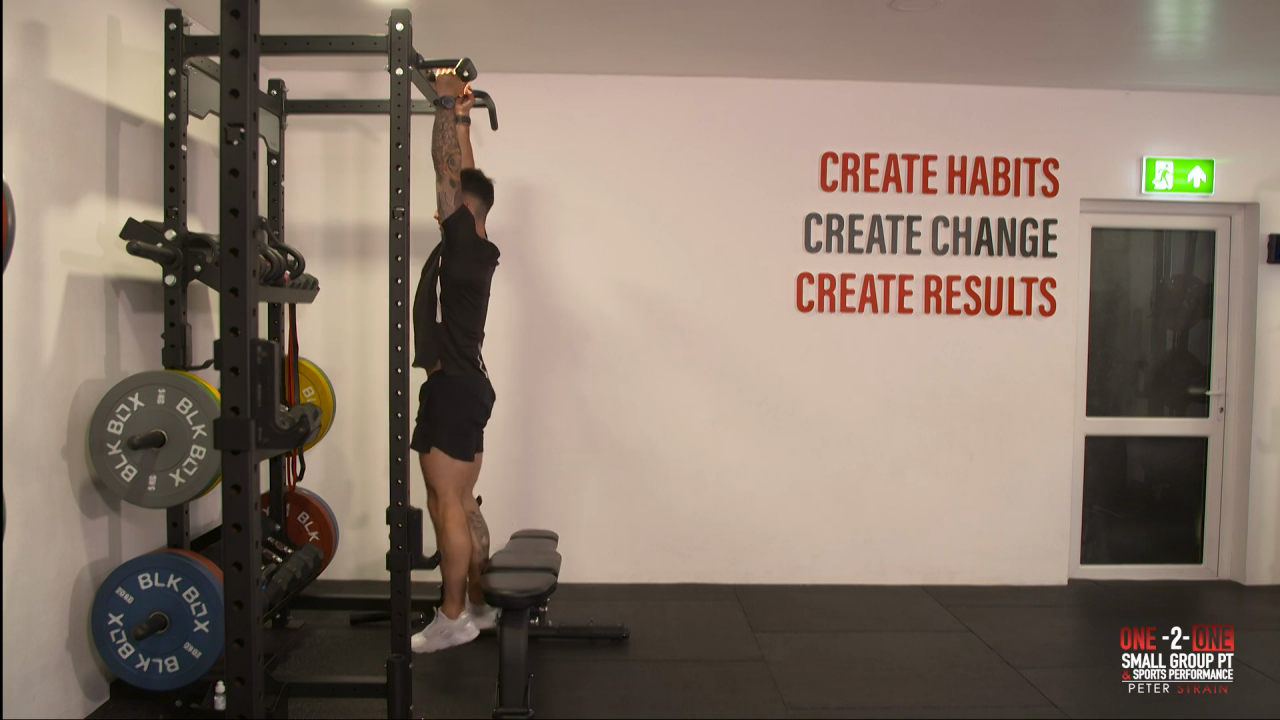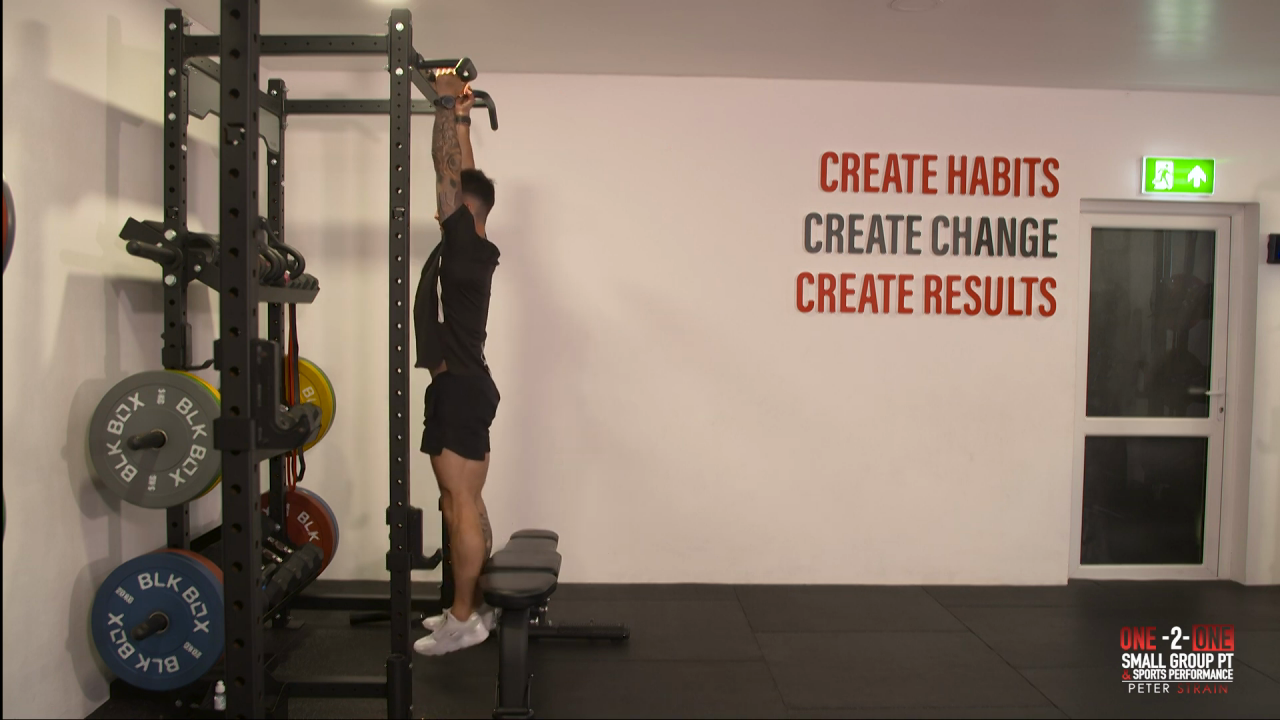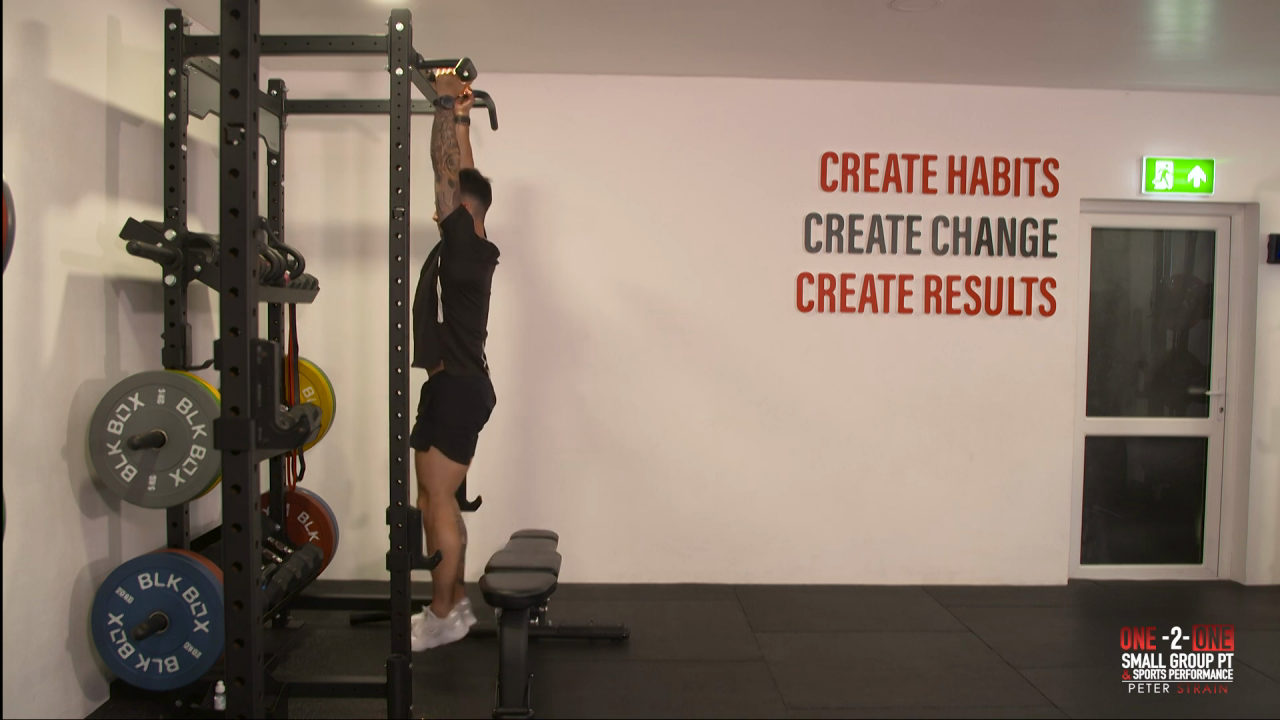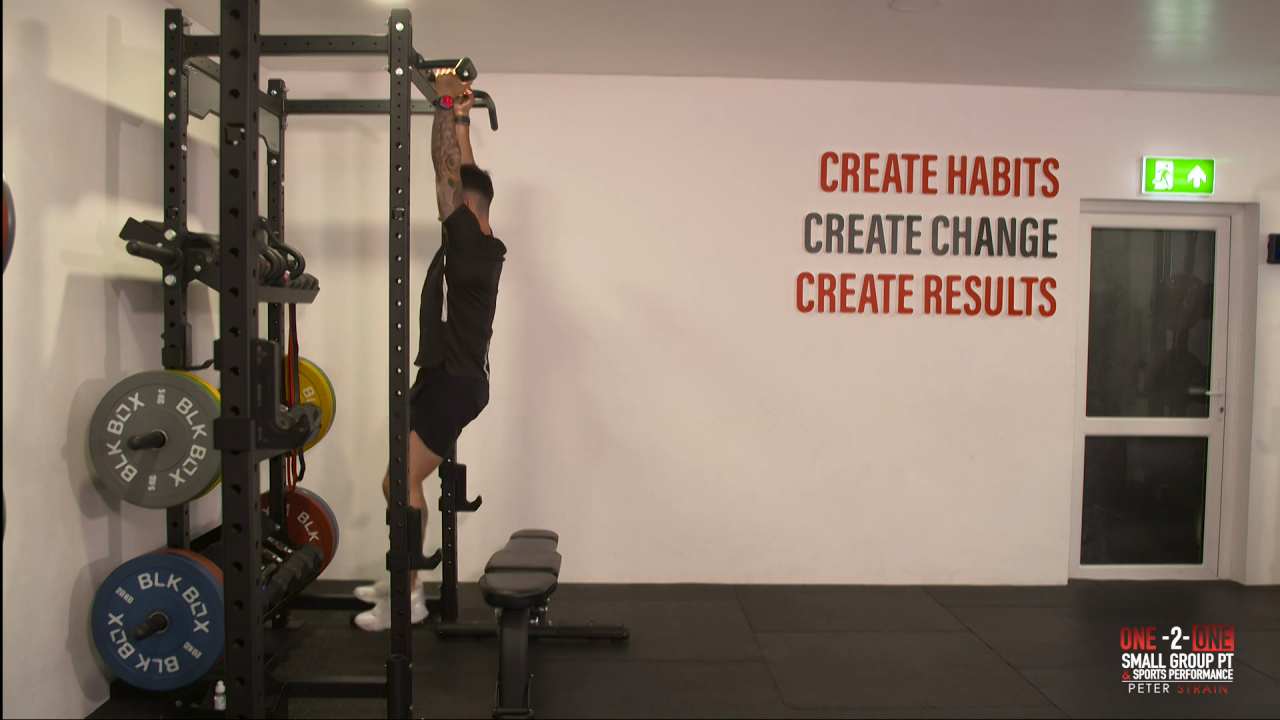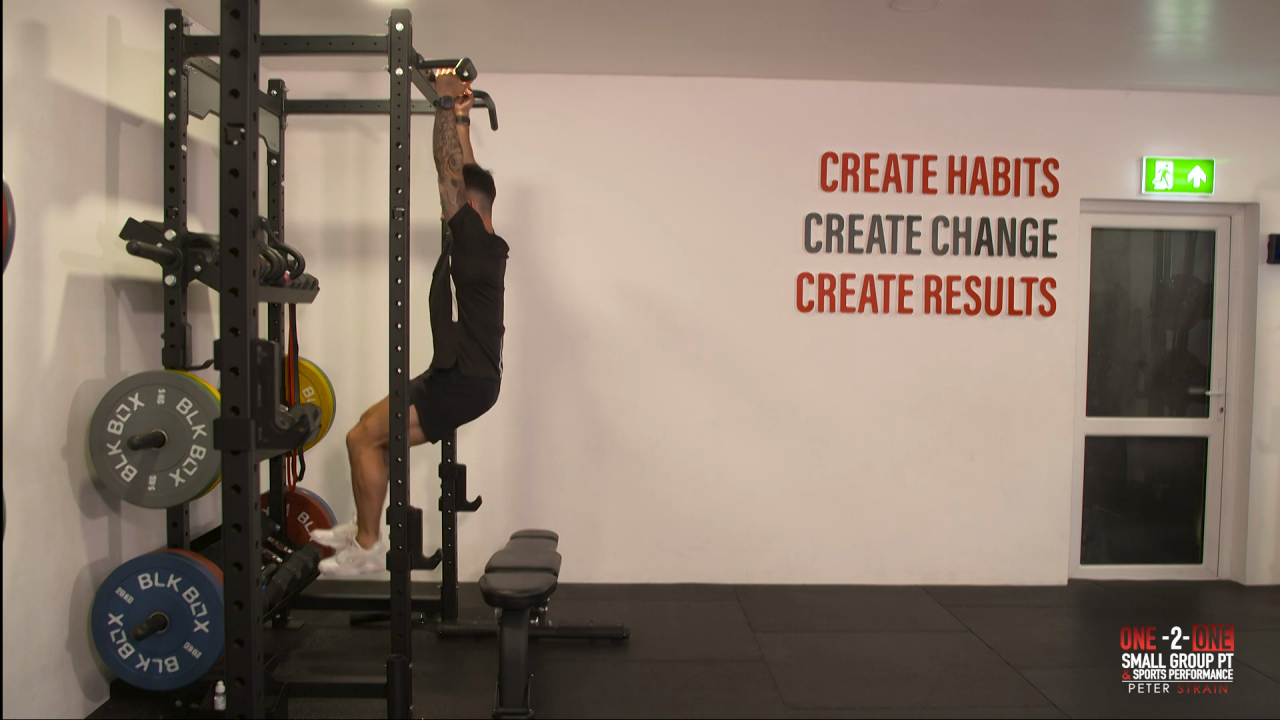
dt=0.4s
person 1, frame 1
left shoulder: (463, 243)
right shoulder: (474, 248)
left elbow: (446, 171)
right elbow: (461, 174)
left wrist: (446, 106)
right wrist: (460, 117)
left hip: (452, 387)
right hip: (462, 384)
left knee: (446, 507)
right knee: (460, 504)
left ankle: (453, 616)
right ankle: (476, 604)
person 1, frame 2
left shoulder: (463, 244)
right shoulder: (472, 247)
left elbow: (447, 170)
right elbow: (461, 173)
left wrist: (447, 106)
right wrist: (460, 116)
left hip: (458, 388)
right hip: (466, 385)
left knee: (459, 507)
right knee: (465, 504)
left ankle: (463, 619)
right ankle: (474, 605)
person 1, frame 3
left shoulder: (463, 243)
right shoulder: (470, 248)
left elbow: (445, 170)
right elbow: (459, 172)
left wrist: (446, 106)
right wrist: (459, 116)
left hip: (454, 388)
right hip: (460, 385)
left knee: (436, 504)
right knee: (441, 501)
left ankle: (444, 615)
right ankle: (452, 601)
person 1, frame 4
left shoulder: (468, 240)
right shoulder: (478, 244)
left elbow: (446, 172)
right elbow: (460, 171)
left wrist: (446, 107)
right wrist: (460, 117)
left hip: (450, 384)
right hip: (454, 379)
left knee: (401, 486)
right knee: (403, 483)
left ankle: (405, 596)
right ankle: (401, 581)
person 1, frame 5
left shoulder: (473, 241)
right shoulder: (479, 243)
left elbow: (449, 171)
right elbow: (461, 170)
left wrist: (447, 105)
right wrist: (460, 115)
left hip: (463, 383)
right hip: (462, 376)
left knee: (364, 436)
right knee: (374, 432)
left ankle: (368, 543)
right ankle: (363, 531)
